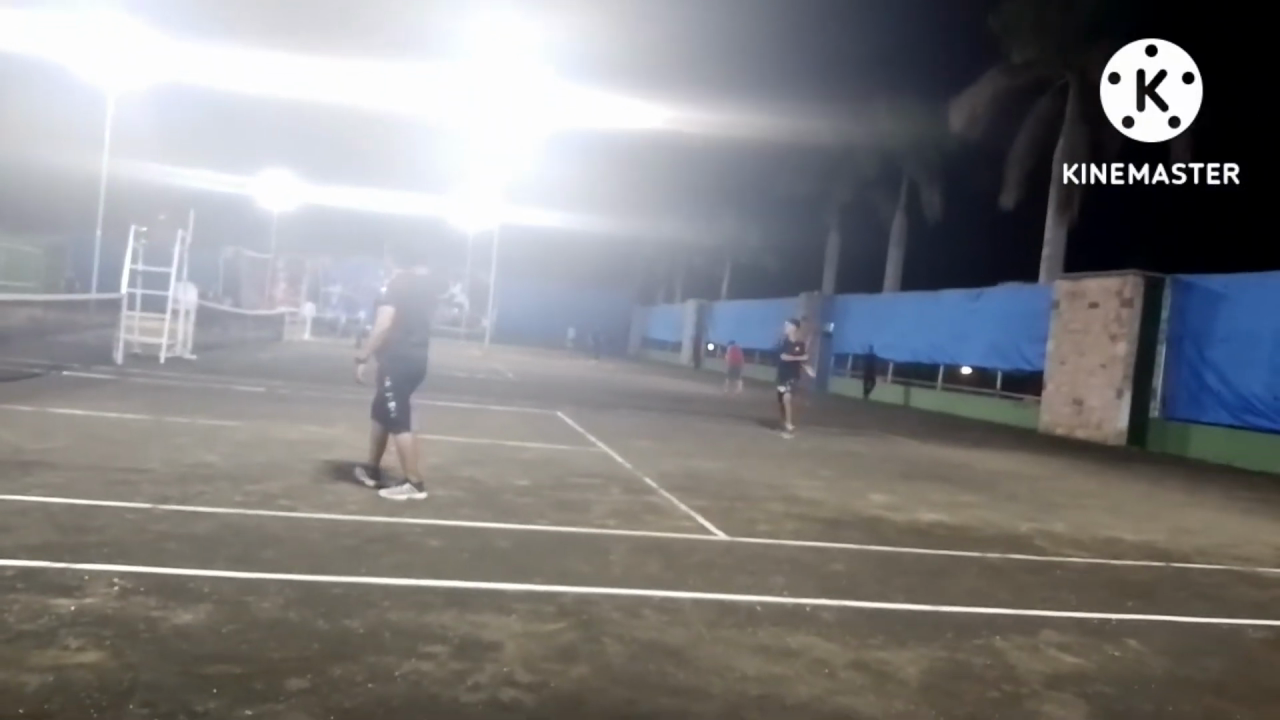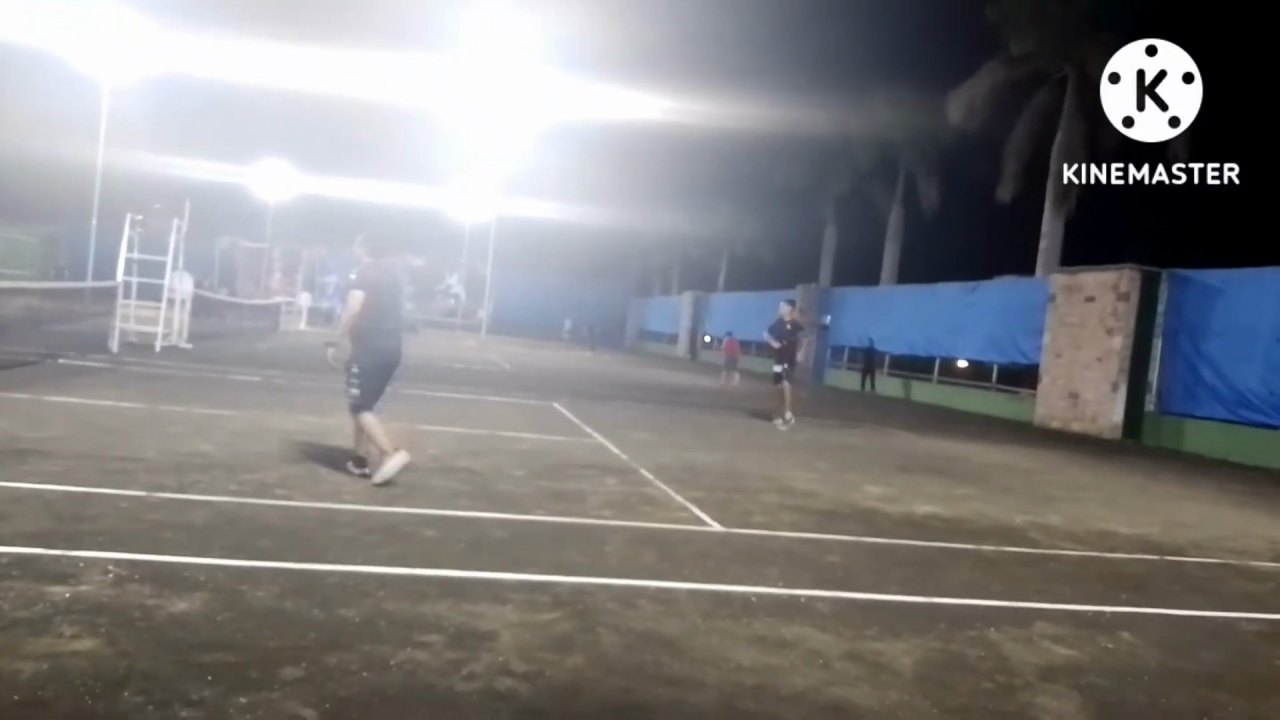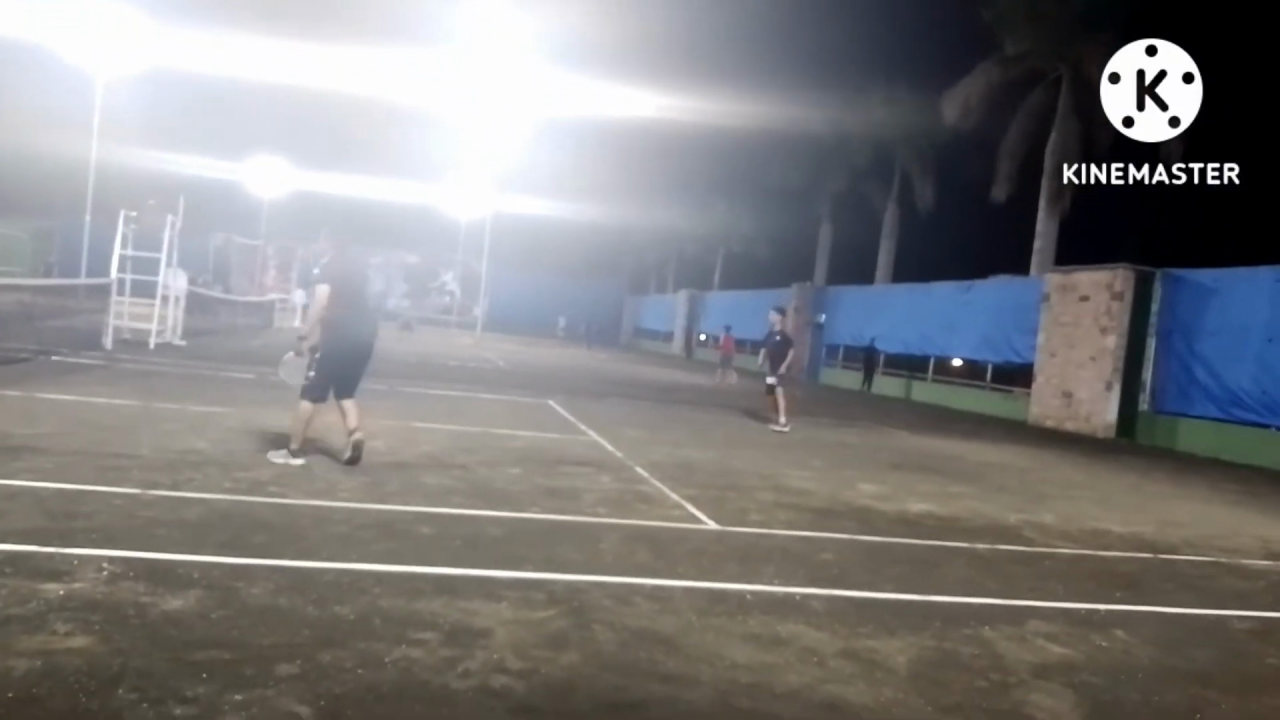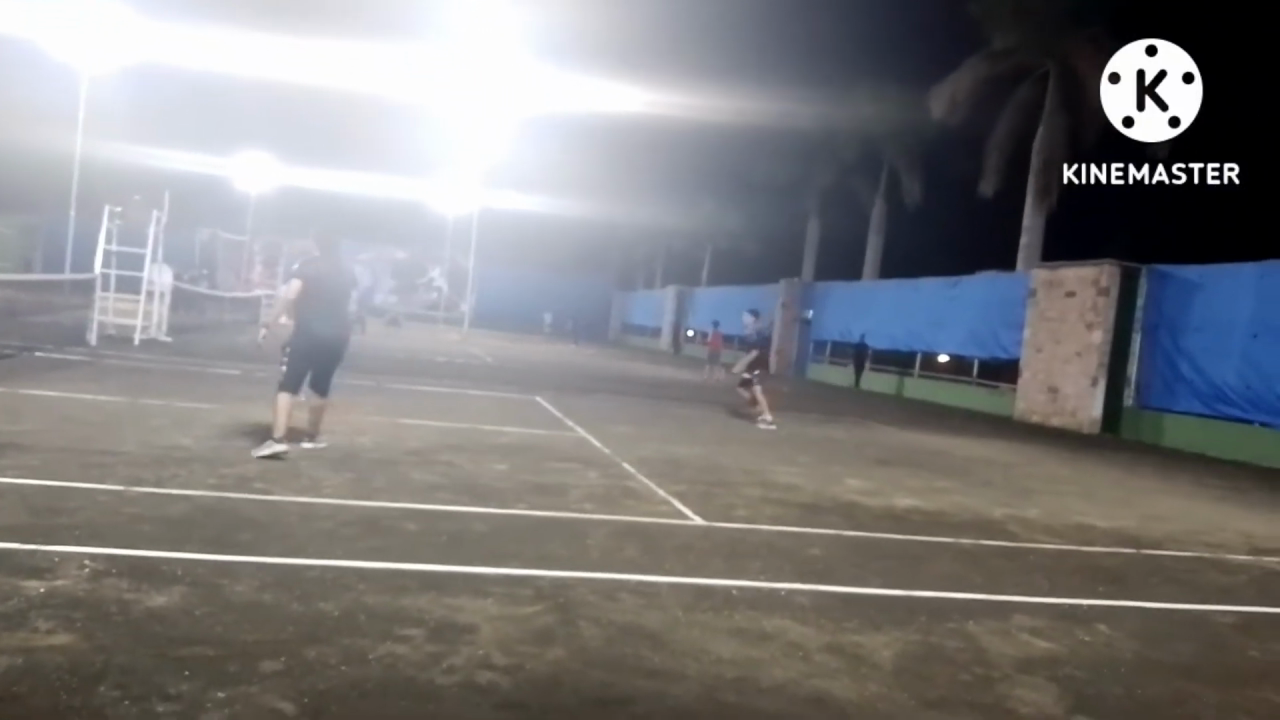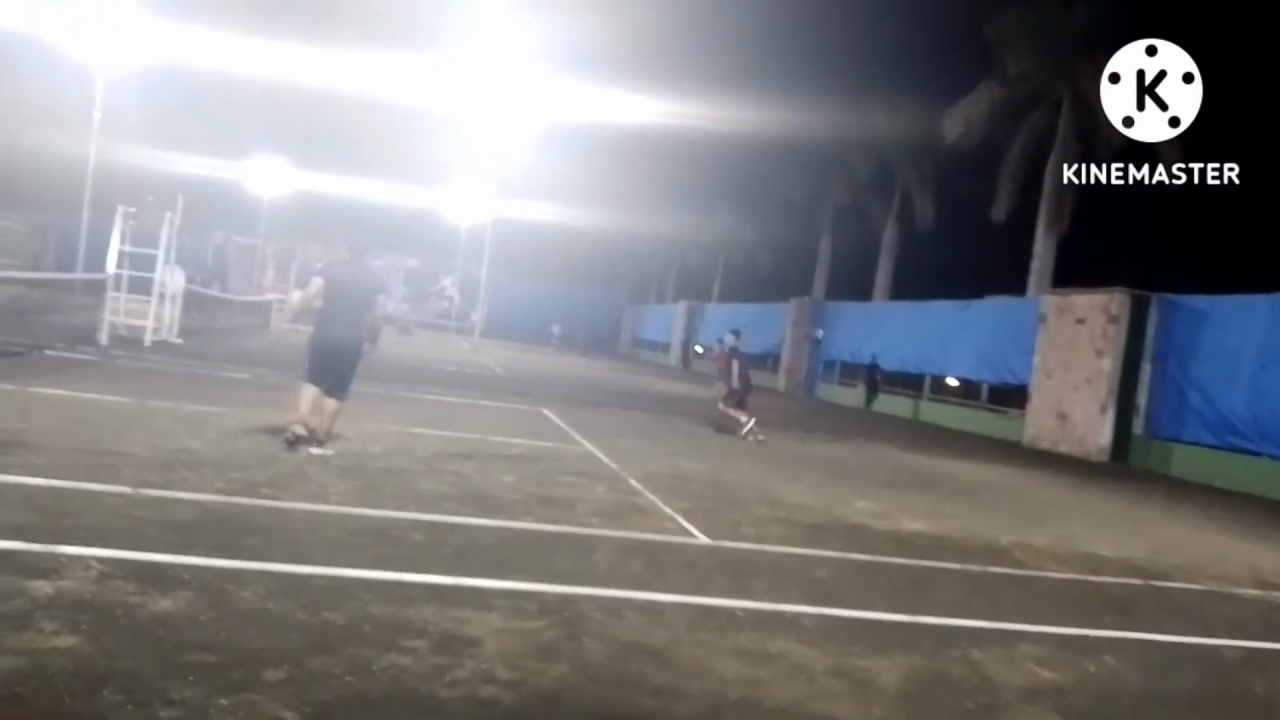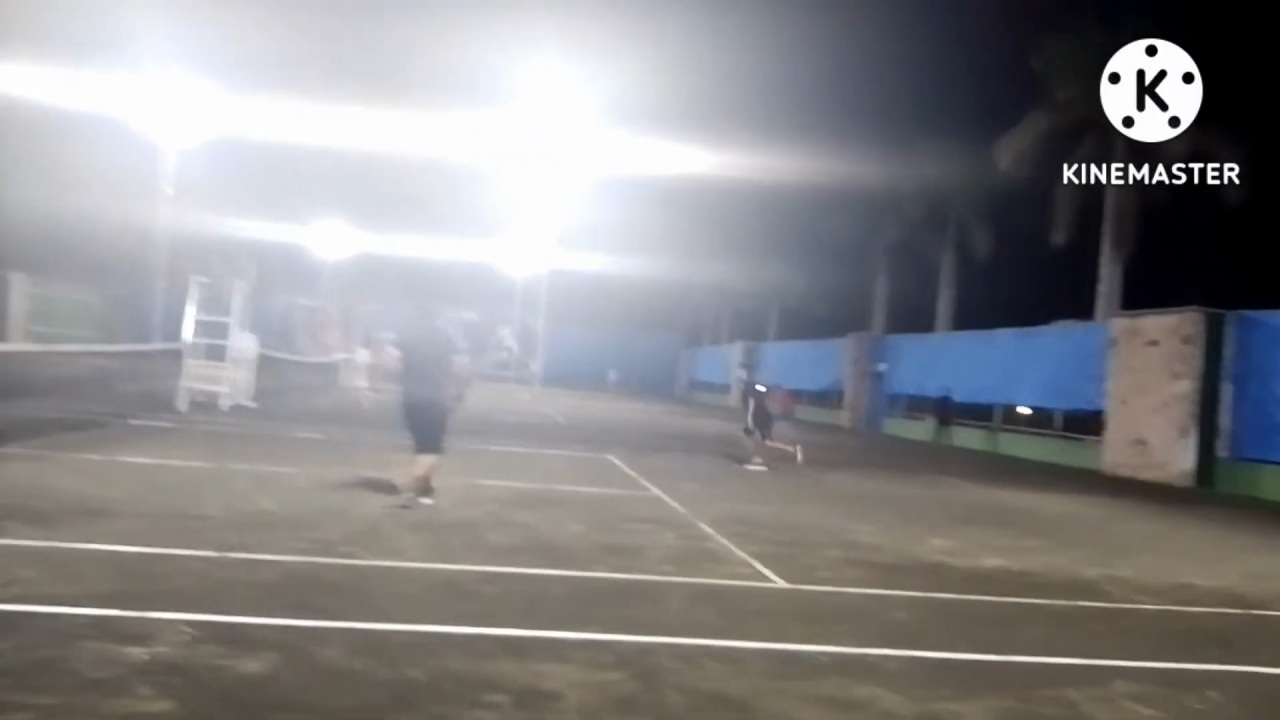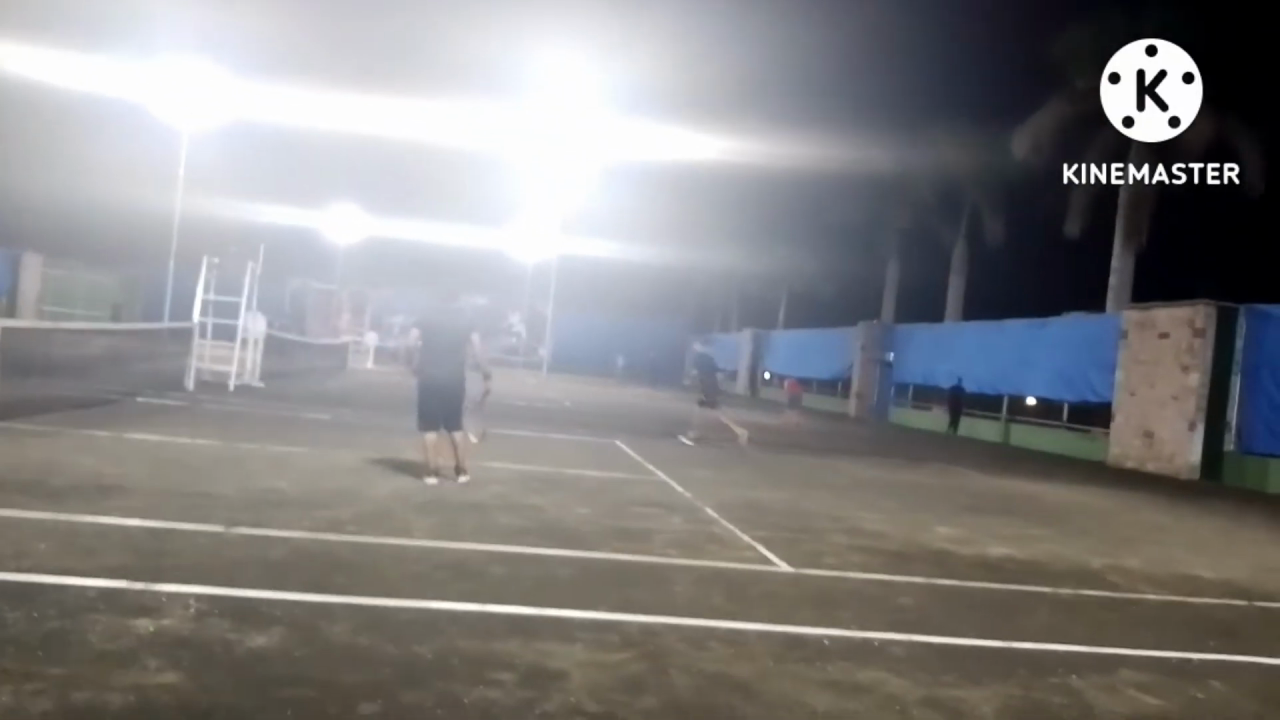
dt=0.3s
person 1, frame 1
left shoulder: (395, 284)
right shoulder: (426, 284)
left elbow: (383, 325)
left wrist: (363, 358)
left hip: (397, 361)
right hip: (416, 359)
left knee: (399, 422)
right knee: (380, 413)
left ankle: (414, 484)
right ankle: (371, 471)
person 1, frame 2
left shoulder: (364, 273)
right shoulder: (391, 276)
left elbow: (352, 309)
left wrist: (335, 343)
left hip: (370, 349)
right hip: (391, 348)
left knee: (359, 408)
right knee: (361, 404)
left ankle: (391, 454)
right ankle: (360, 460)
person 1, frame 3
left shoulder: (328, 267)
right shoulder: (360, 267)
left elbow: (320, 303)
left wrist: (304, 337)
left hip: (339, 338)
right hip: (365, 337)
left knee: (311, 394)
right knee: (346, 393)
left ankle: (293, 451)
right ankle: (355, 435)
person 1, frame 4
left shoulder: (306, 266)
right shoulder: (348, 273)
left elbow: (289, 297)
right elbow: (349, 308)
left wrist: (268, 324)
right wrist: (344, 335)
left hip: (307, 334)
right hip: (336, 337)
left knee: (287, 387)
right knee: (321, 388)
left ankle: (278, 439)
right ankle: (311, 436)
person 1, frame 5
left shoulder: (331, 267)
right shoulder: (374, 278)
left elbow: (310, 294)
right elbow: (375, 313)
left wrist: (291, 316)
right wrist: (372, 339)
left hip: (324, 335)
right hip: (351, 342)
left knee: (313, 382)
right knee: (336, 392)
left ankle: (299, 422)
right ankle: (319, 442)
person 1, frame 6
left shoulder: (407, 335)
right shoulder: (444, 338)
left elbow: (397, 364)
right elbow: (451, 371)
right wrist: (451, 397)
left hip: (411, 397)
right hip: (433, 398)
left knee: (423, 445)
right knee: (433, 449)
left ankle: (424, 489)
right ankle: (409, 485)
person 1, frame 7
left shoulder: (426, 318)
right shoulder: (464, 319)
left elbow: (412, 343)
right elbow: (476, 349)
left wrist: (413, 367)
right wrist: (486, 375)
left hip: (429, 377)
right hip: (454, 378)
left knee: (429, 425)
right knee: (454, 424)
left ankle: (432, 472)
right ankle: (461, 470)
